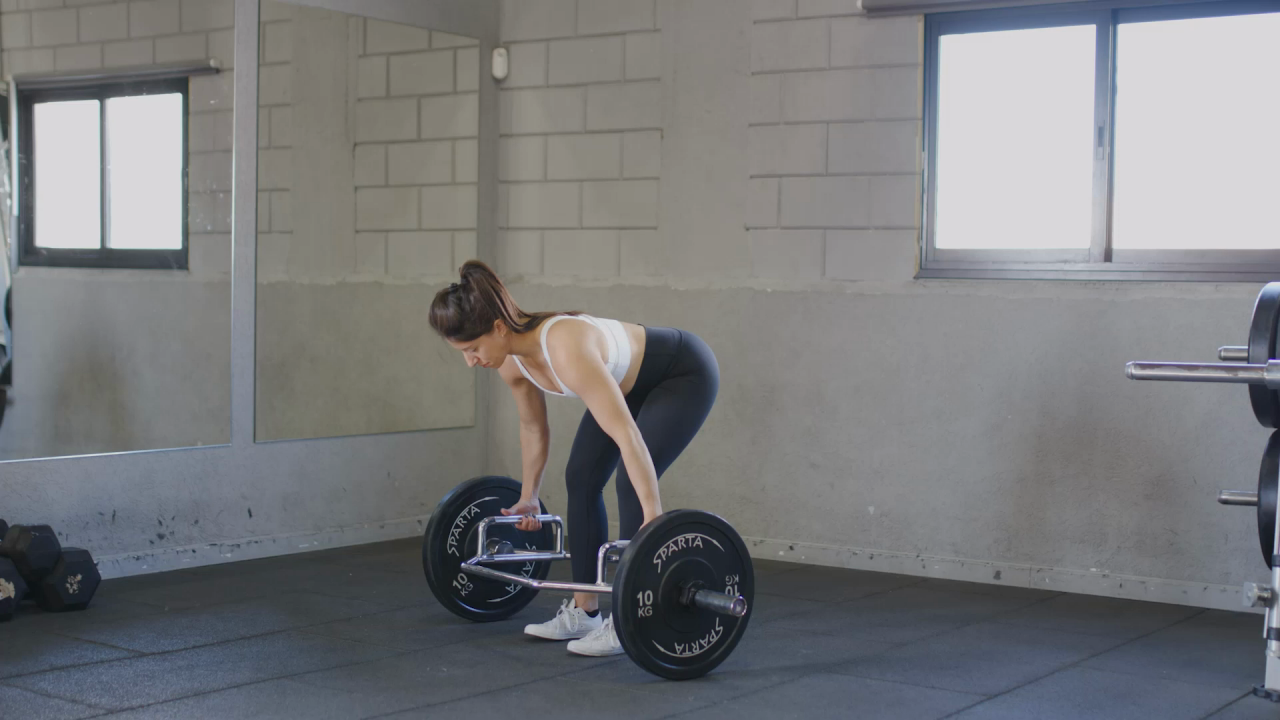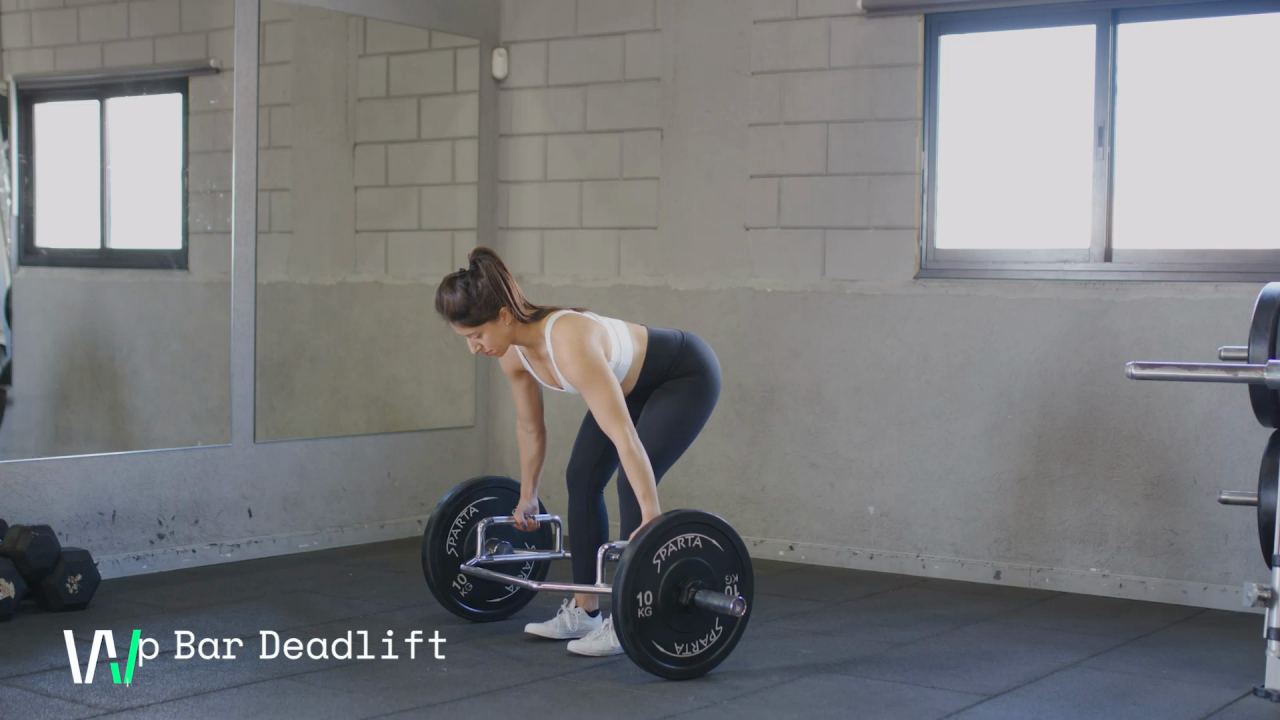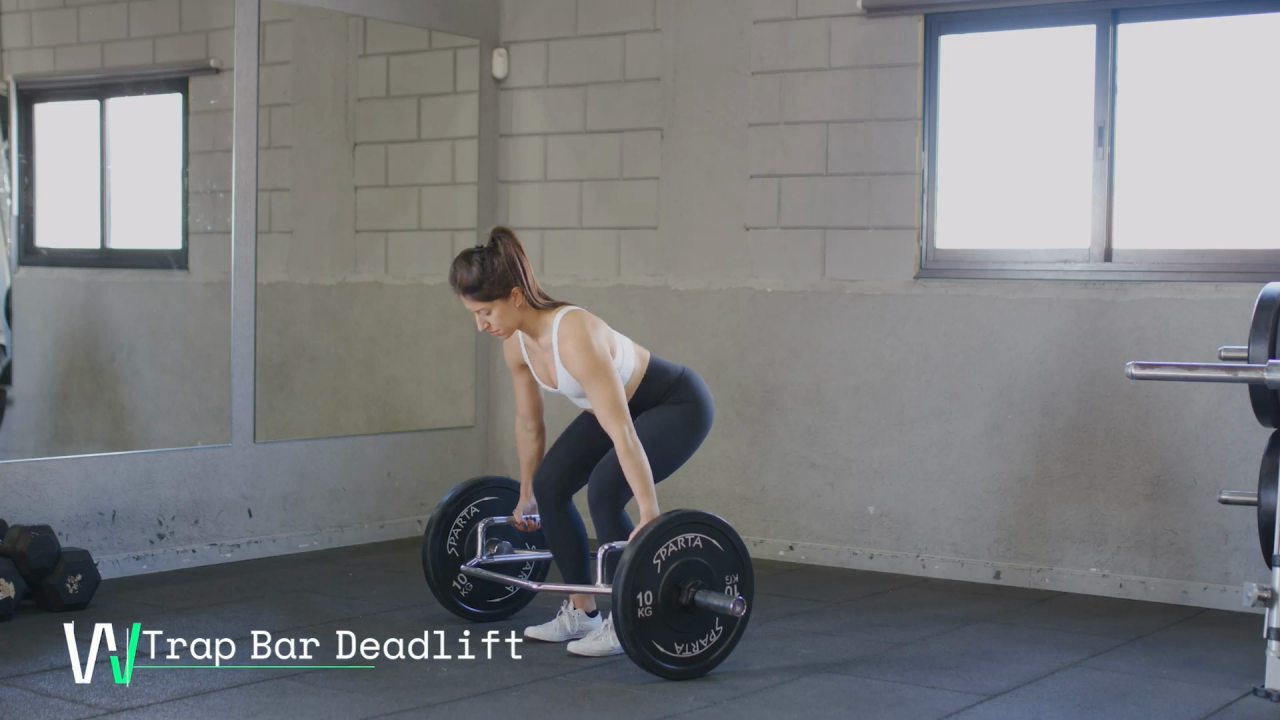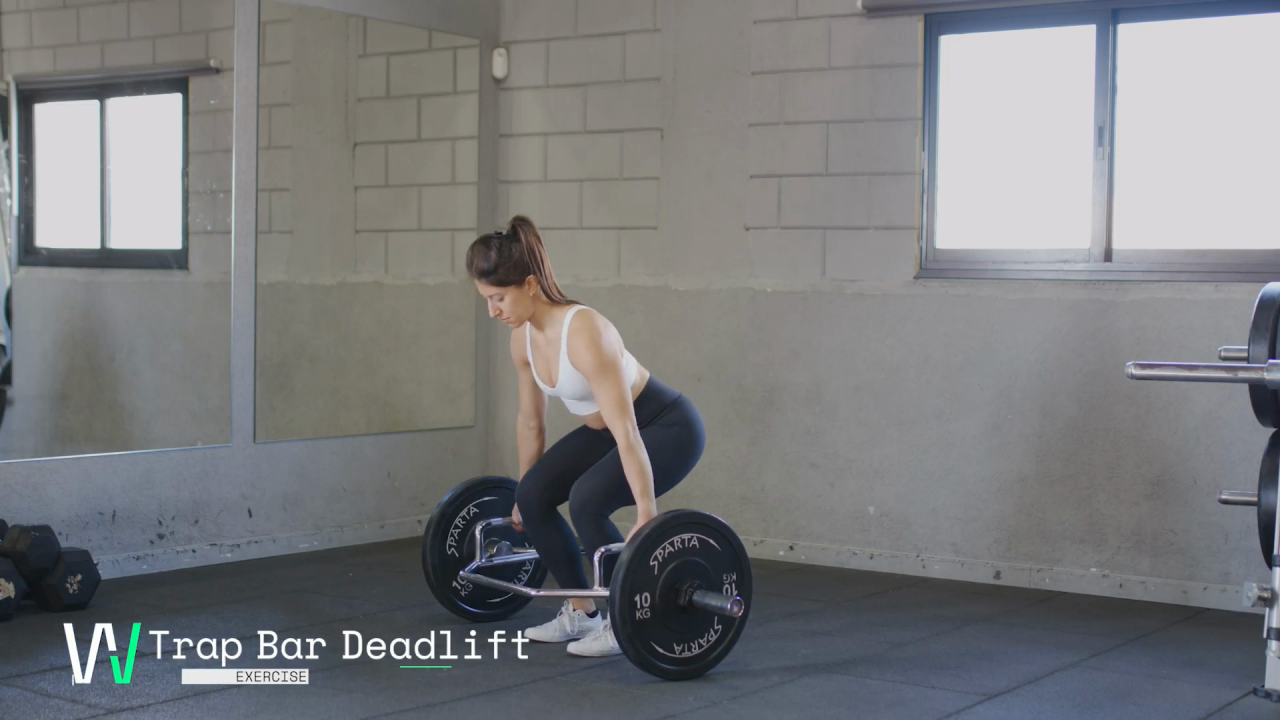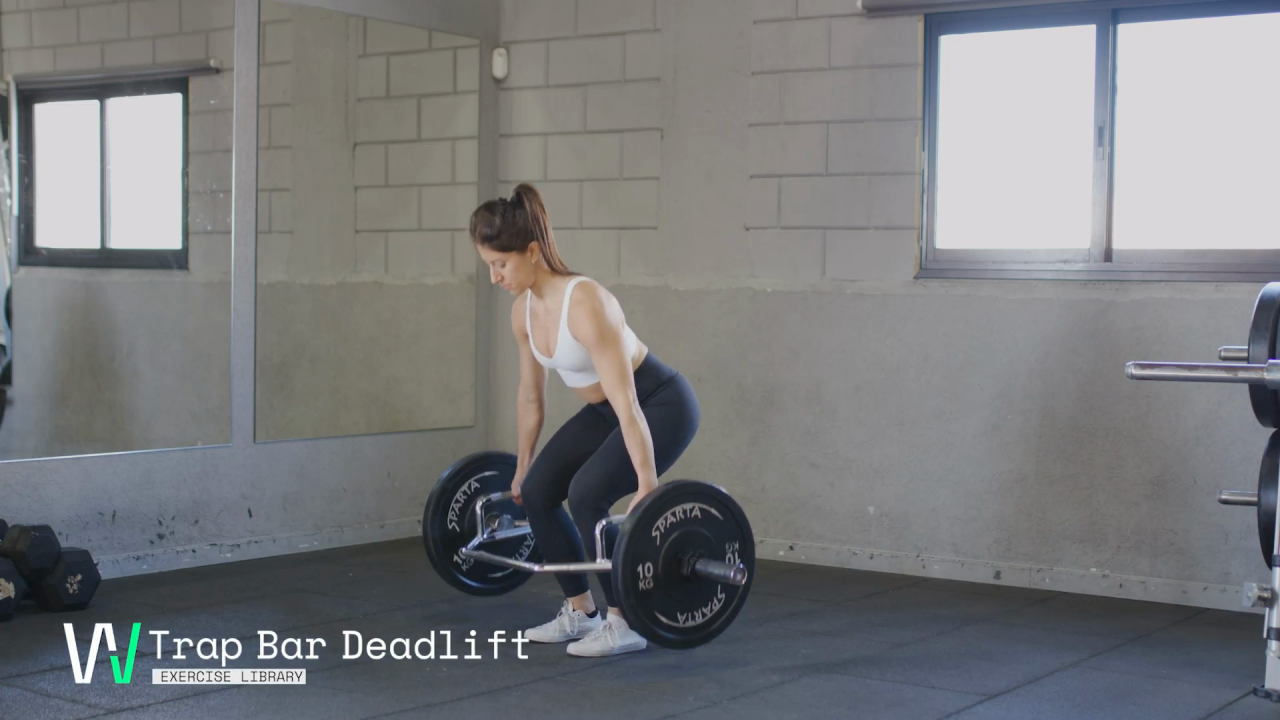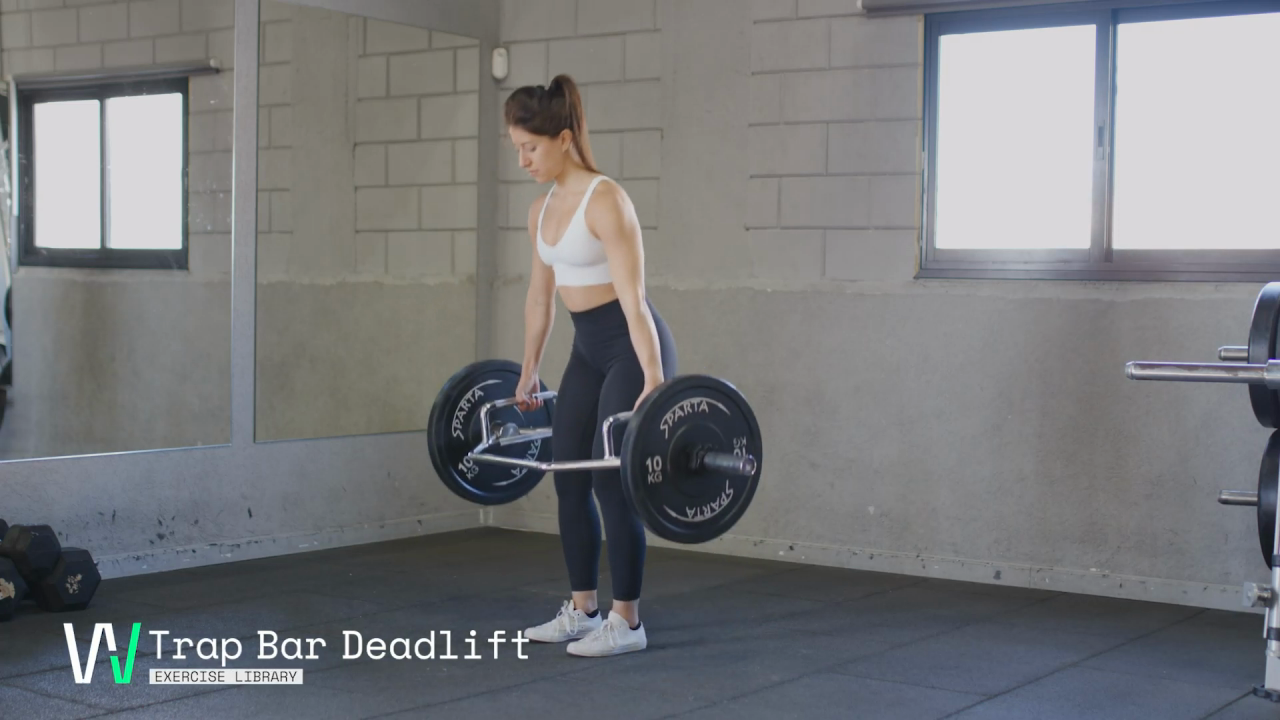
dt=0.4s
person 1, frame 1
left shoulder: (566, 349)
right shoulder: (512, 358)
left elbow: (627, 436)
right elbow: (534, 428)
left wrist: (653, 519)
right wrist: (529, 496)
left hip: (685, 374)
right hip: (631, 380)
left knee: (631, 483)
right knee: (581, 478)
right ankle: (583, 611)
person 1, frame 2
left shoulder: (569, 343)
right shoulder: (513, 352)
left elbow: (622, 436)
right elbow: (530, 427)
left wrist: (652, 518)
right wrist: (527, 497)
left hip: (686, 375)
right hip: (632, 382)
left knee: (632, 484)
right knee: (582, 478)
right ankle: (583, 611)
person 1, frame 3
left shoulder: (575, 336)
right shoulder: (516, 342)
left elbow: (622, 433)
right elbow: (528, 423)
left wrist: (649, 517)
right wrist: (525, 495)
left hip: (678, 405)
right hip: (620, 406)
left knee: (604, 491)
right knee: (548, 486)
right ankle: (581, 611)
person 1, frame 4
left shoulder: (585, 334)
right shoulder: (523, 339)
left elbow: (626, 434)
right elbow: (530, 422)
left wrist: (647, 517)
right wrist: (520, 494)
left hip: (668, 427)
right hip: (605, 429)
left knee: (587, 501)
right knee: (532, 497)
right ankle: (581, 612)
person 1, frame 5
left shoulder: (586, 304)
right shoulder: (524, 309)
left elbow: (627, 403)
right elbow: (530, 394)
left wrist: (648, 490)
right wrist: (521, 469)
left hip: (662, 405)
right hip: (603, 409)
left knee: (587, 497)
right knee: (537, 495)
left ankle: (624, 623)
right ankle: (580, 612)
person 1, frame 6
left shoulder: (606, 200)
right shoulder: (543, 208)
left elbow: (634, 300)
right elbow: (539, 296)
left wrist: (654, 385)
right wrist: (528, 373)
left hip: (630, 348)
right hip: (588, 350)
left knee: (613, 484)
right knee: (569, 481)
left ankle: (626, 623)
right ankle: (581, 611)
